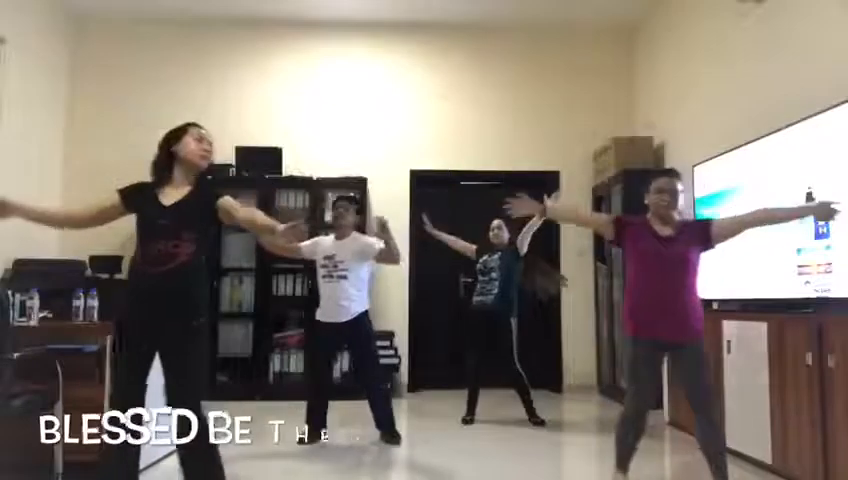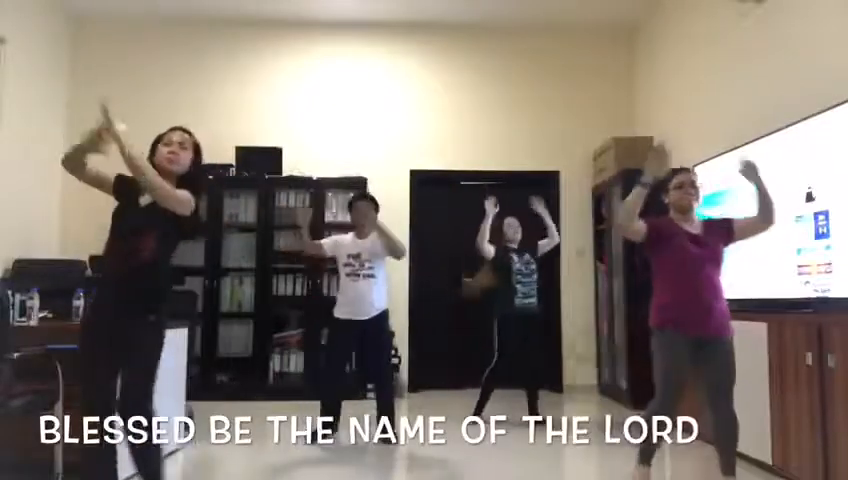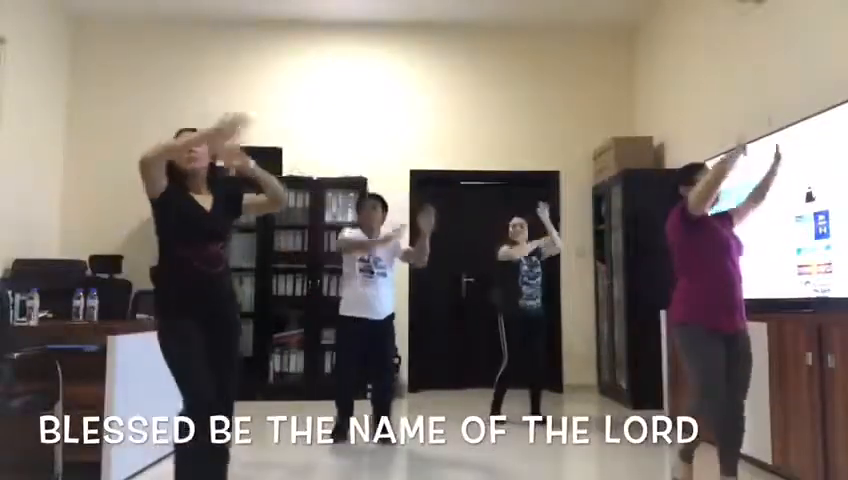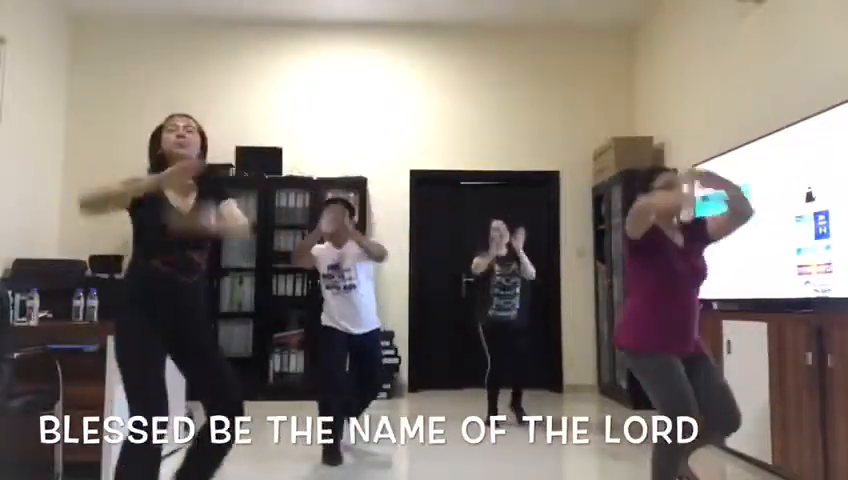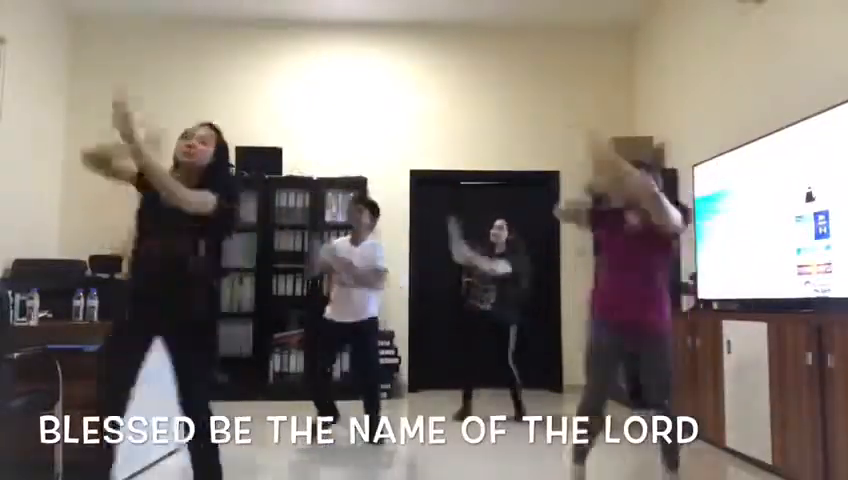
dt=1s
person 1, frame 1
left shoulder: (209, 197)
right shoulder: (140, 194)
left elbow: (244, 217)
right elbow: (76, 219)
left wrist: (278, 229)
left hip: (185, 313)
right hip: (137, 312)
left knee: (185, 409)
right knee: (124, 408)
person 1, frame 2
left shoulder: (185, 199)
right shoulder: (127, 189)
left elbow: (157, 187)
right elbow: (72, 164)
left wrist: (119, 139)
right wrist: (98, 136)
left hip: (144, 313)
right hip: (103, 308)
left knee: (134, 406)
right knee: (95, 407)
person 1, frame 3
left shoulder: (228, 198)
right shoulder: (167, 193)
left elbow: (279, 202)
right elbow: (150, 159)
left wrist: (251, 169)
right wrist: (216, 128)
left hip: (220, 309)
right hip: (177, 311)
left knee: (222, 402)
right knee: (200, 399)
person 1, frame 4
left shoulder: (214, 196)
right shoulder: (142, 192)
left elbow: (240, 226)
right elbow: (88, 202)
left wrist: (206, 220)
right wrist: (155, 181)
left hip: (191, 315)
right hip: (141, 316)
left knee: (228, 407)
right knee: (149, 415)
person 1, frame 5
left shoulder: (210, 196)
right shoulder: (152, 183)
left elbow: (174, 195)
right elbow: (93, 160)
left wrist: (137, 143)
right wrist: (125, 146)
left hip: (186, 307)
right hip: (140, 302)
left knee: (195, 400)
right knee: (110, 397)
person 2, frame 1
left shoulder: (697, 231)
right shoulder: (629, 229)
left elbow: (750, 220)
right elbow: (584, 217)
left wrist: (806, 210)
right wrist: (541, 208)
left hip: (687, 333)
right hip: (643, 332)
left knee: (705, 406)
right knee: (637, 405)
person 2, frame 2
left shoulder: (717, 229)
right shoulder: (658, 229)
left elbow: (766, 221)
right elbow: (624, 224)
left wrist: (757, 183)
right wrist: (647, 180)
left hip: (715, 329)
right hip: (672, 327)
left knee: (723, 404)
right knee: (666, 400)
person 2, frame 3
left shoulder: (720, 219)
right shoulder: (684, 217)
left elbow: (754, 197)
right elbow: (718, 170)
left wrist: (774, 165)
right wrist: (735, 153)
left hip: (732, 325)
right hip: (694, 324)
left knee: (734, 407)
right knee: (711, 399)
person 2, frame 4
left shoulder: (694, 232)
right shoulder: (641, 232)
left elbow: (740, 214)
right elbow: (644, 207)
left wrist: (724, 185)
right wrist: (683, 190)
left hip: (686, 344)
right hip: (646, 346)
left knee: (727, 419)
person 2, frame 5
left shoulder: (667, 220)
right shoulder: (607, 217)
left elbow: (656, 199)
right elbow: (562, 213)
left wrist: (617, 164)
right wrist: (591, 191)
left hip: (651, 324)
right hip: (608, 321)
left knee: (662, 400)
right knee: (595, 395)
person 3, frame 1
left shoulder: (364, 244)
right shoulder: (320, 244)
left elbow: (393, 259)
right elbow: (287, 250)
left wrist: (387, 238)
right wrist: (260, 236)
left hip: (356, 319)
right hip: (325, 320)
left knee: (371, 374)
right knee: (317, 374)
left ankle: (387, 428)
right ankle: (315, 428)
person 3, frame 2
left shoulder: (382, 240)
right shoulder: (340, 241)
left elbow: (400, 253)
right elbow: (311, 249)
left wrist: (379, 228)
right wrist: (304, 228)
left hip: (375, 318)
right hip: (343, 318)
left knee: (382, 374)
right knee: (332, 373)
left ankle: (387, 426)
right ankle: (327, 425)
person 3, frame 3
left shoulder: (392, 242)
right shoulder: (349, 235)
left elbow: (420, 259)
right elbow: (345, 247)
left wrist: (425, 233)
right wrist: (380, 240)
left hip: (382, 319)
right hip: (351, 318)
left knee: (383, 377)
right knee: (345, 375)
left ankle: (380, 427)
right ankle: (342, 425)
person 3, frame 4
left shoulder: (362, 244)
right shoulder: (319, 249)
left elbow: (381, 255)
right elbow: (298, 259)
left wrist: (352, 234)
right wrist: (318, 233)
left hip: (367, 329)
right hip: (333, 329)
left knee: (371, 384)
right knee: (331, 385)
left ankle: (343, 417)
right ankle: (331, 444)
person 3, frame 5
left shoulder: (377, 248)
right shoulder: (335, 246)
left elbow: (377, 282)
right elbow: (318, 268)
left wrist: (345, 269)
right wrist: (323, 265)
left hip: (364, 320)
right hip: (333, 318)
left knee: (368, 375)
right knee: (316, 370)
left ankle: (373, 426)
right ankle: (328, 414)
person 4, frame 1
left shoulder: (514, 252)
right shoulder: (481, 252)
left elbow: (528, 231)
right elbow: (455, 243)
left wrist: (543, 214)
right wrist: (432, 230)
left hip: (503, 316)
right hip: (478, 315)
left knee: (512, 364)
right knee: (474, 363)
left ankle: (531, 411)
right ankle: (471, 409)
person 4, frame 2
left shoulder: (531, 251)
right shoulder: (499, 252)
left elbow: (555, 239)
right elbow: (481, 246)
left wrist: (543, 213)
right wrist: (489, 217)
left hip: (532, 315)
right hip: (508, 315)
left knee: (533, 362)
right knee: (500, 361)
left ankle: (533, 411)
right ankle: (479, 409)
person 4, frame 3
left shoulder: (536, 251)
right shoulder: (505, 249)
left elbow: (558, 247)
right elbow: (520, 253)
left wrist: (546, 221)
right wrist: (541, 240)
left hip: (536, 316)
right hip: (512, 315)
left knee: (538, 362)
right knee: (511, 361)
left ankle: (535, 411)
right ankle: (495, 410)
person 4, frame 4
left shoulder: (516, 257)
right shoulder: (483, 257)
left elbow: (531, 275)
right elbow: (477, 269)
left wrist: (519, 250)
right wrist: (494, 251)
left hip: (516, 321)
right hip: (491, 321)
left knee: (519, 362)
right knee: (495, 363)
left ankle: (516, 402)
right ankle: (492, 412)
person 4, frame 5
left shoulder: (512, 257)
right shoulder: (485, 253)
left elbow: (495, 269)
right elbow: (460, 258)
left wrist: (470, 256)
right wrist: (455, 237)
left hip: (504, 316)
right hip: (478, 313)
left knee: (508, 359)
right knee: (471, 357)
left ankle: (519, 406)
right ankle: (466, 404)
